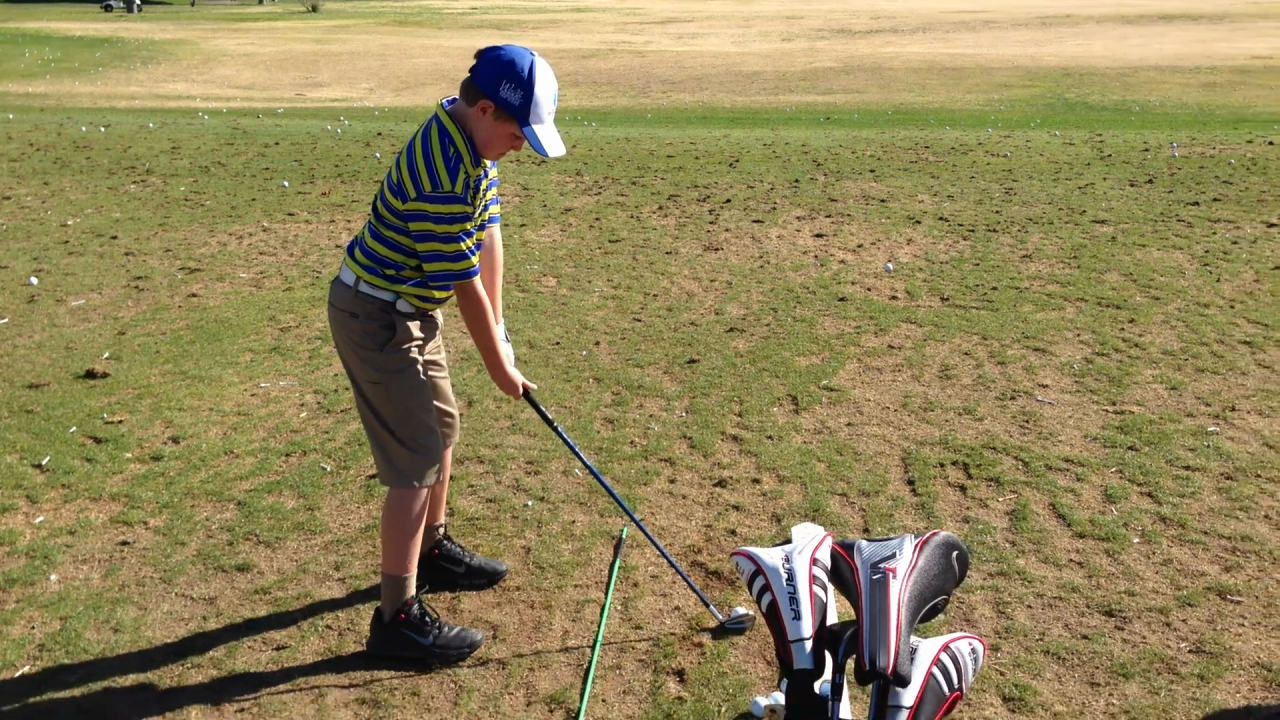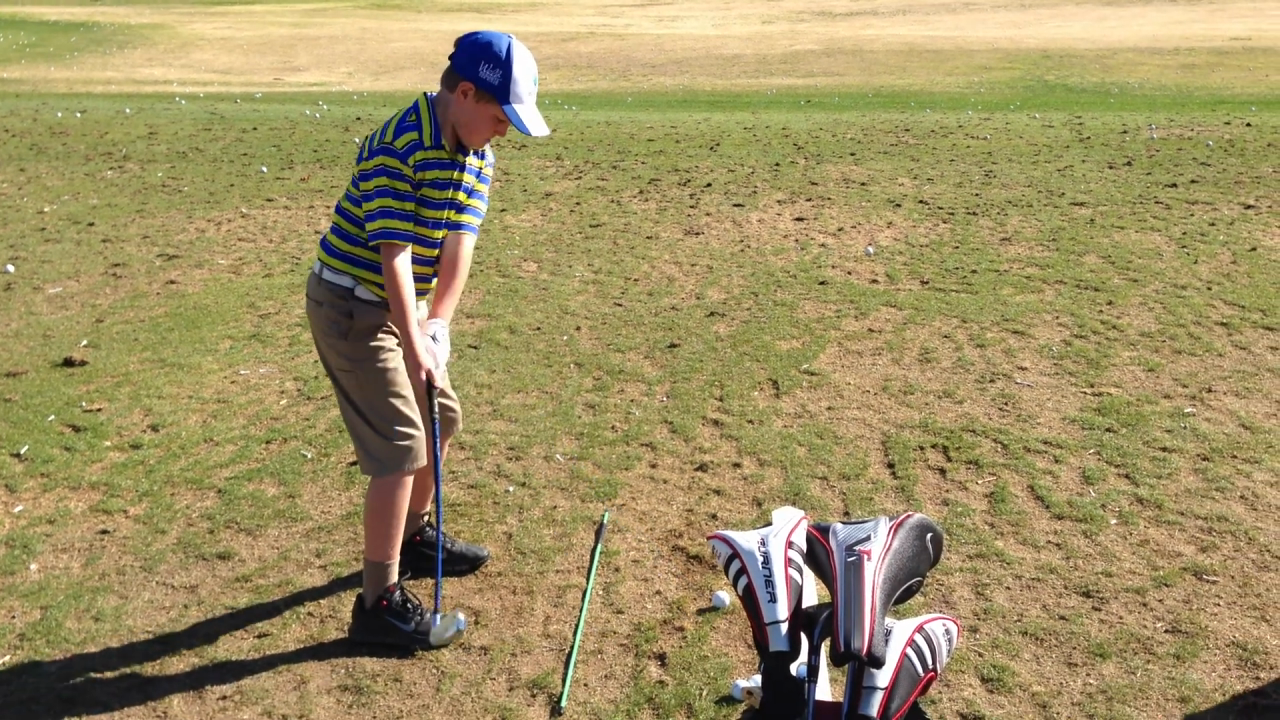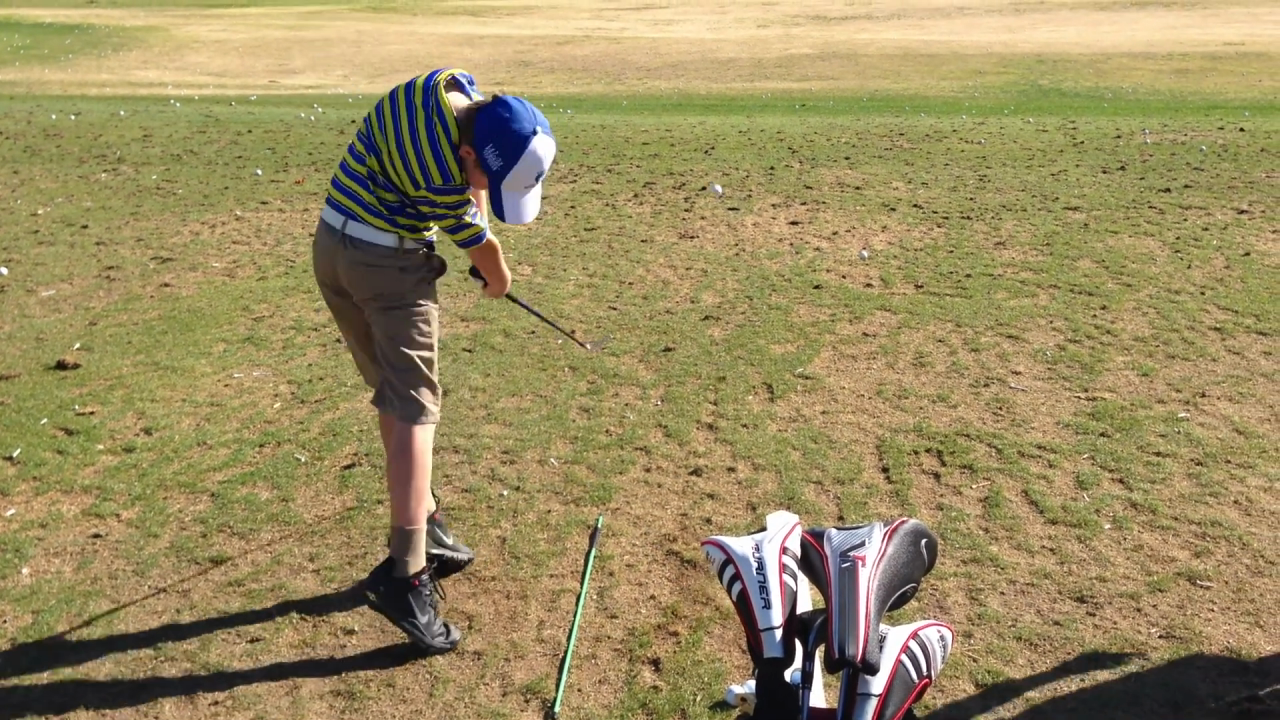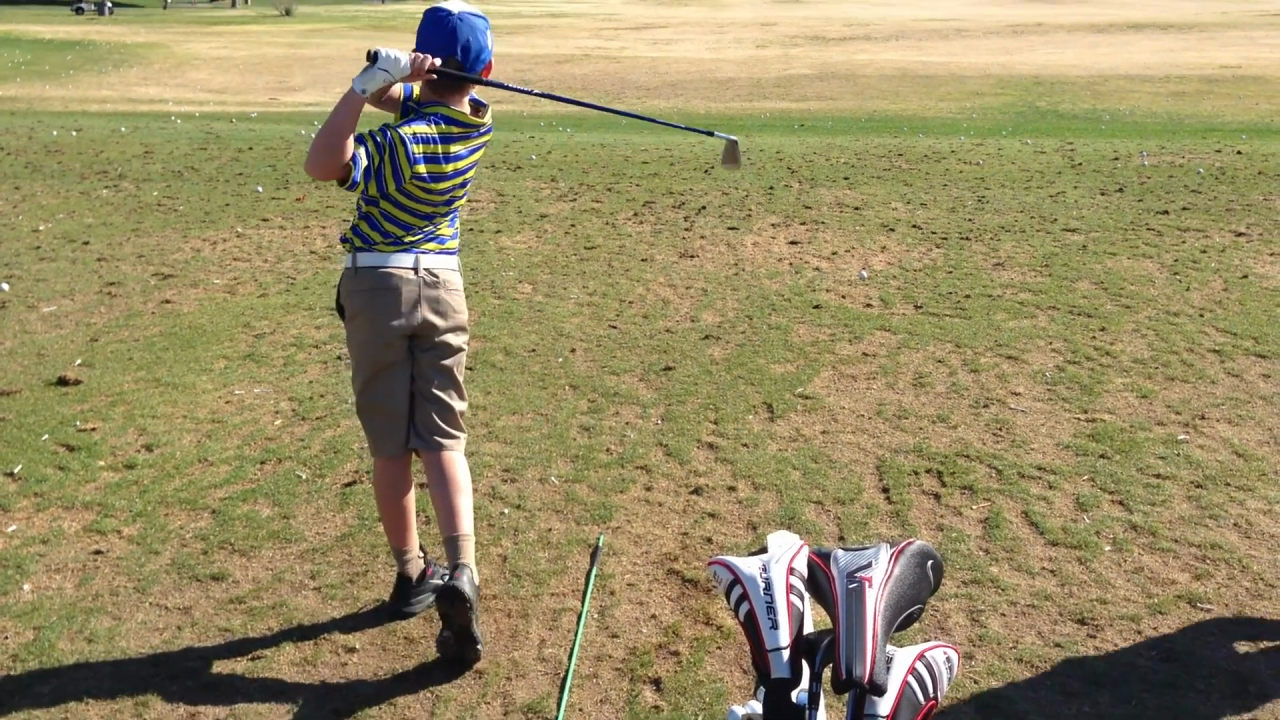
dt=1s
person 1, frame 1
left shoulder: (470, 139)
right shoulder: (444, 174)
left elbow: (489, 234)
right elbow: (465, 283)
left wrist: (499, 327)
right wrist: (498, 364)
left hip: (408, 308)
right hip: (376, 317)
left knee: (441, 428)
right knee: (415, 462)
left ankle: (431, 550)
right ankle: (398, 616)
person 1, frame 2
left shoulder: (477, 160)
right shoulder: (400, 142)
left elbow: (460, 244)
right elbow: (388, 249)
left wrist: (438, 324)
right wrist: (411, 341)
left hip: (409, 306)
right hip: (347, 304)
left knee: (438, 420)
right knee: (400, 446)
left ankle: (413, 536)
right ankle: (380, 603)
person 1, frame 3
left shoulder: (450, 83)
right shoulder: (440, 186)
right elbow: (469, 235)
left wrist: (485, 252)
right wrist: (492, 267)
right hip: (391, 264)
left knee: (397, 396)
right knee: (416, 410)
left ankle: (419, 536)
right ankle: (404, 574)
person 1, frame 4
left shoulder: (406, 143)
right shoulder: (476, 118)
left elbow: (319, 165)
right elbow: (388, 97)
left wrist: (370, 80)
right wrist: (383, 81)
left hip: (376, 286)
right hip: (442, 286)
left knee: (390, 445)
right knee: (443, 439)
left ankle: (413, 573)
right ankle: (460, 571)
